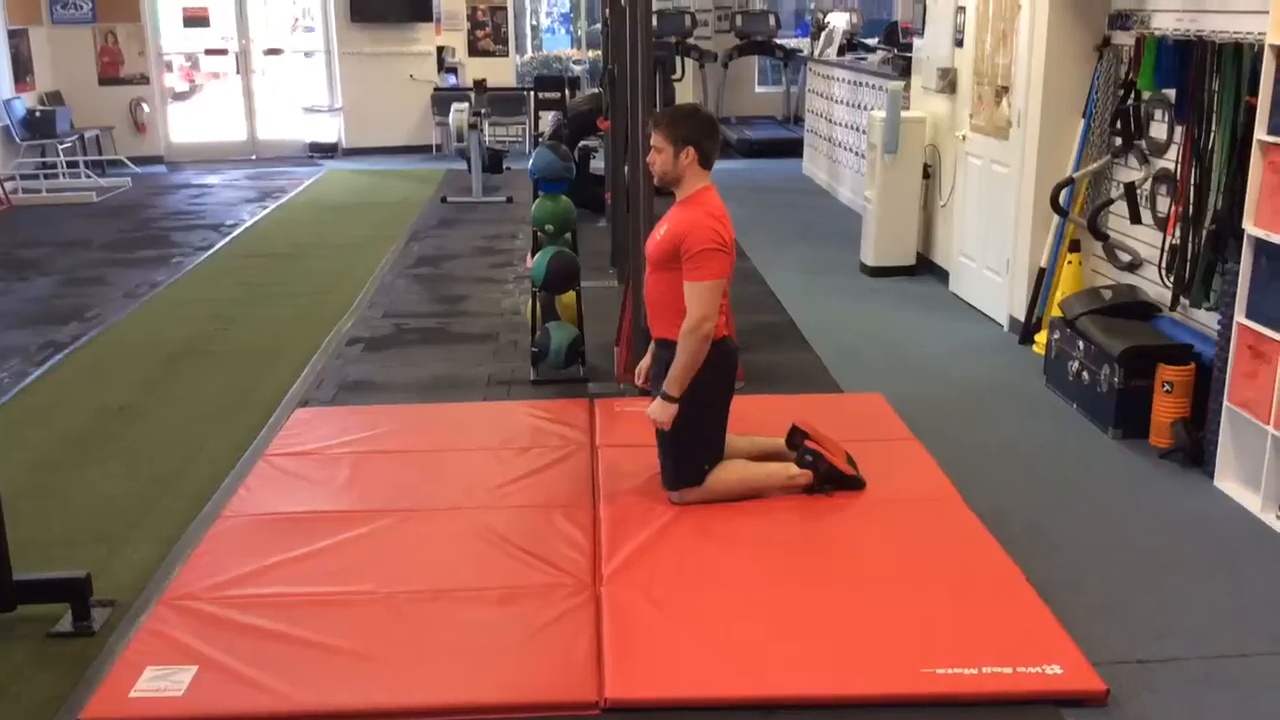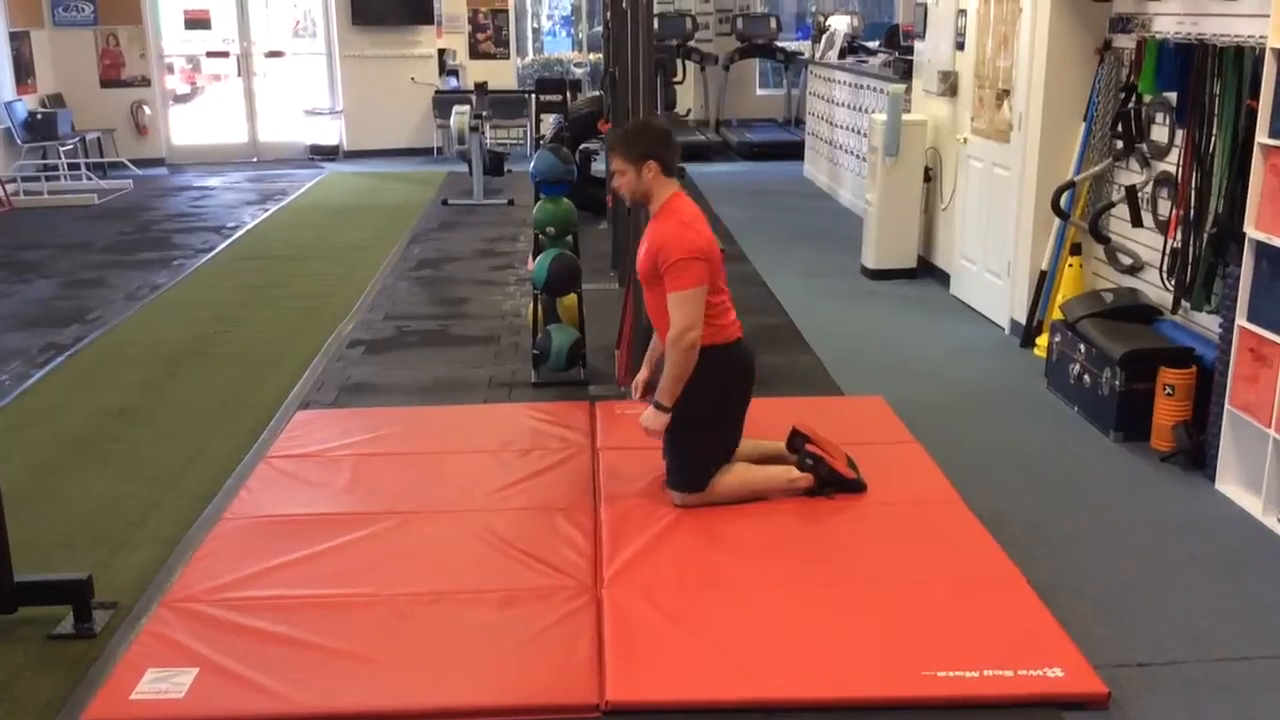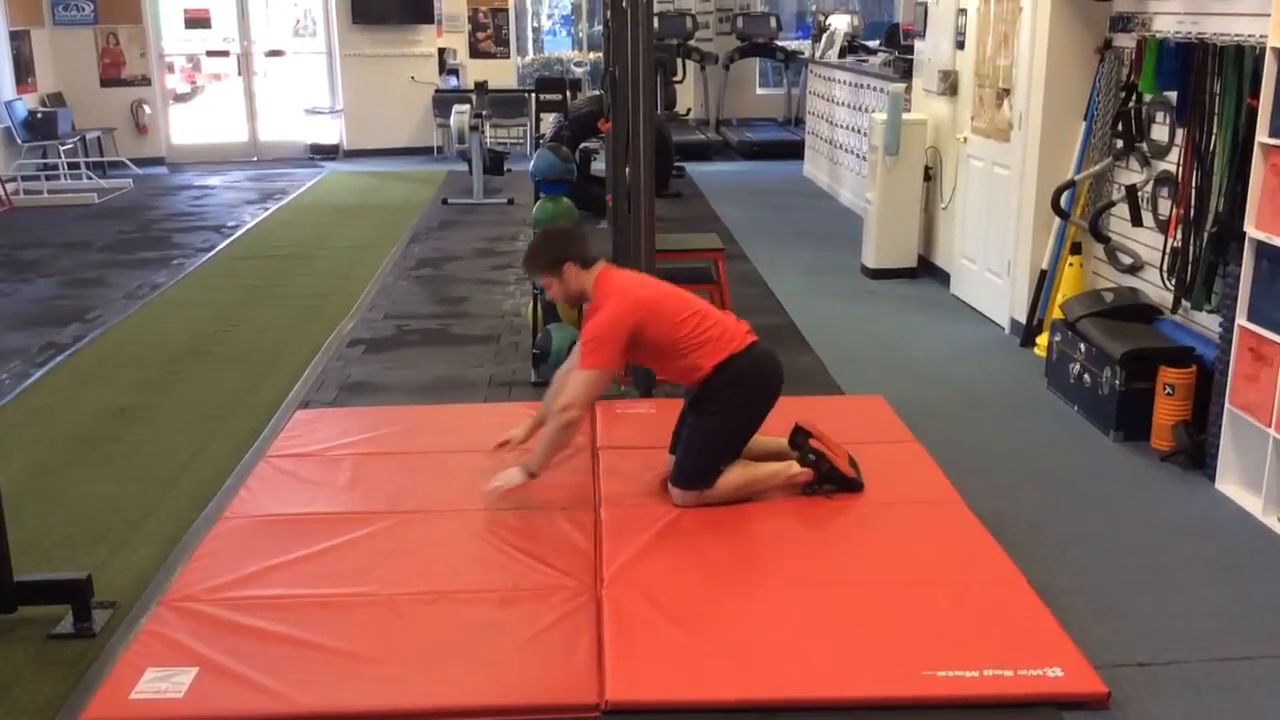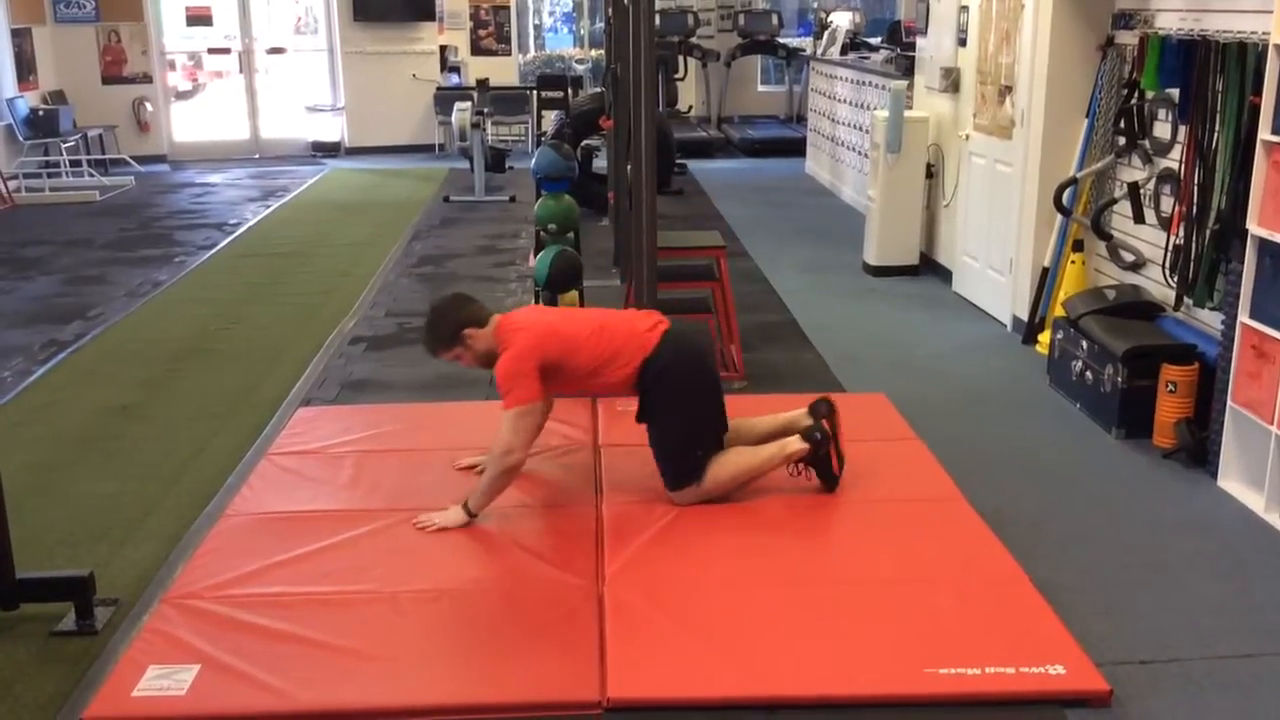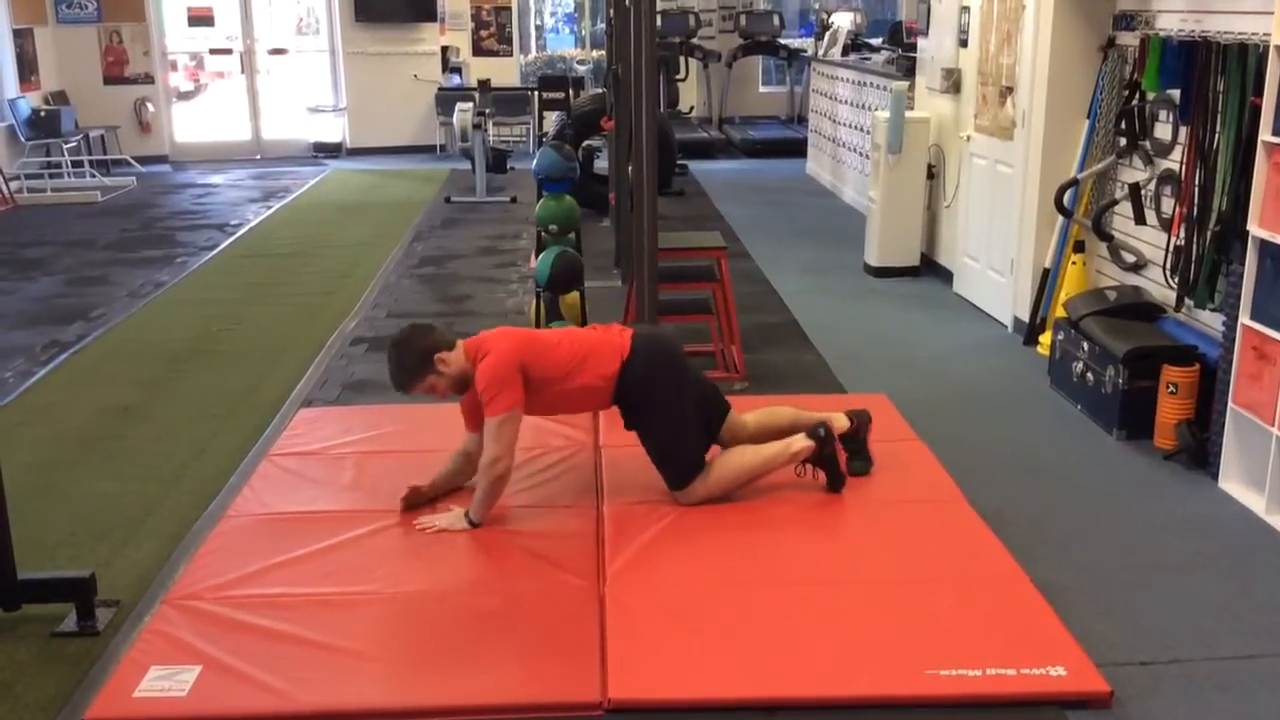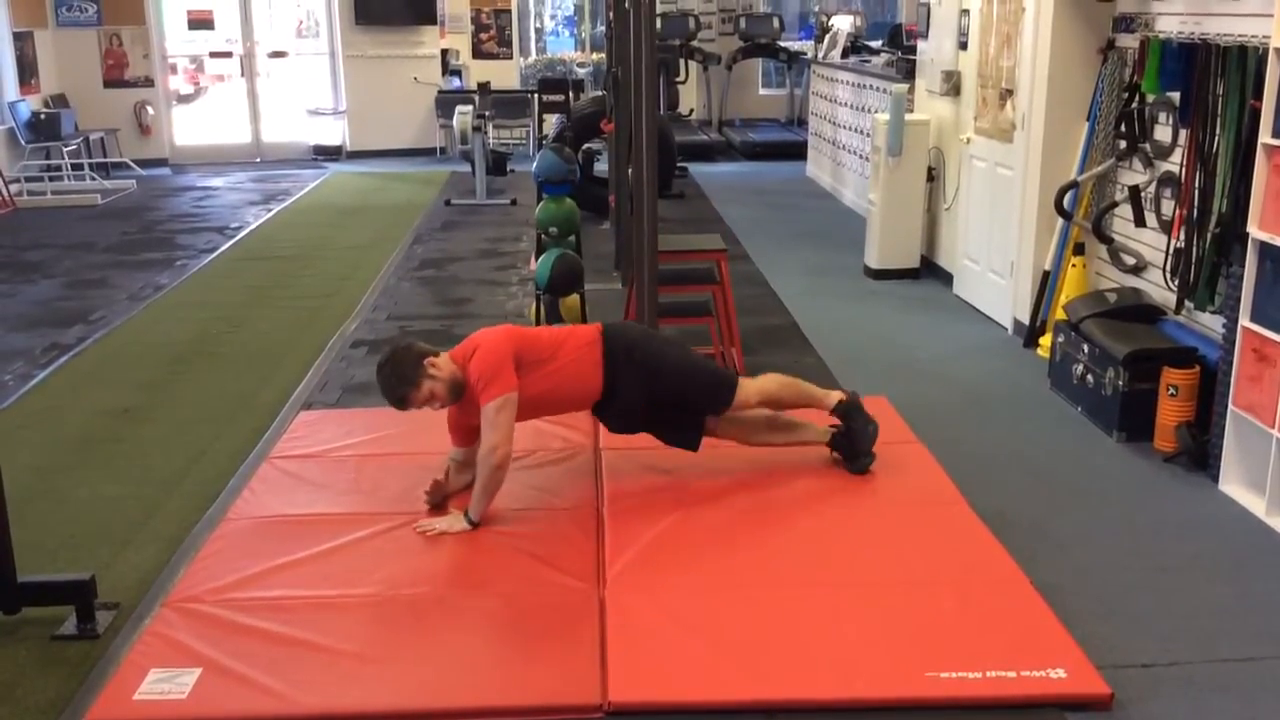
dt=0.5s
person 1, frame 1
left shoulder: (701, 224)
right shoulder: (688, 207)
left elbow: (701, 323)
left wrist: (669, 396)
right wrist: (654, 354)
left hip: (696, 363)
right hip: (678, 353)
left knee: (684, 487)
right knee: (699, 448)
left ankle: (806, 471)
right ankle: (793, 446)
person 1, frame 2
left shoulder: (676, 233)
right shoulder: (669, 215)
left elbow: (686, 334)
left wrist: (661, 406)
right wrist: (649, 367)
left hip: (712, 365)
right hip: (705, 360)
left knee: (687, 490)
right knee: (698, 453)
left ankle: (808, 474)
right ankle: (794, 449)
person 1, frame 3
left shoulder: (611, 313)
right shoulder: (611, 290)
left elbow: (573, 410)
right elbow: (571, 370)
left wrist: (528, 470)
right wrist: (531, 426)
left hip: (743, 377)
right hip: (734, 366)
left knee: (687, 490)
right knee: (682, 460)
left ankle: (807, 470)
right ankle: (792, 449)
person 1, frame 4
left shoulder: (515, 355)
right shoulder: (522, 324)
left elbow: (512, 455)
right elbow: (534, 412)
left wrist: (466, 510)
right wrist: (497, 458)
left hip: (672, 368)
right hip: (674, 347)
left knee: (686, 489)
right knee: (710, 443)
left ankle: (800, 446)
right ankle: (808, 418)
person 1, frame 5
left shoulder: (493, 365)
right shoulder: (476, 379)
left elbow: (498, 463)
right elbow: (473, 452)
left wrist: (471, 517)
right wrist: (433, 487)
left hip: (643, 366)
right hip: (636, 363)
left knee: (694, 487)
right knee: (735, 427)
left ankle: (807, 443)
right ankle: (843, 423)
person 1, frame 6
left shoulder: (486, 355)
right shoulder: (462, 405)
left elbow: (496, 453)
right elbow: (464, 461)
left wrist: (471, 517)
right wrist: (444, 487)
left hip: (621, 356)
right hip: (613, 402)
left knee: (742, 397)
right knee: (725, 427)
left ankle: (834, 400)
right ankle: (832, 435)
